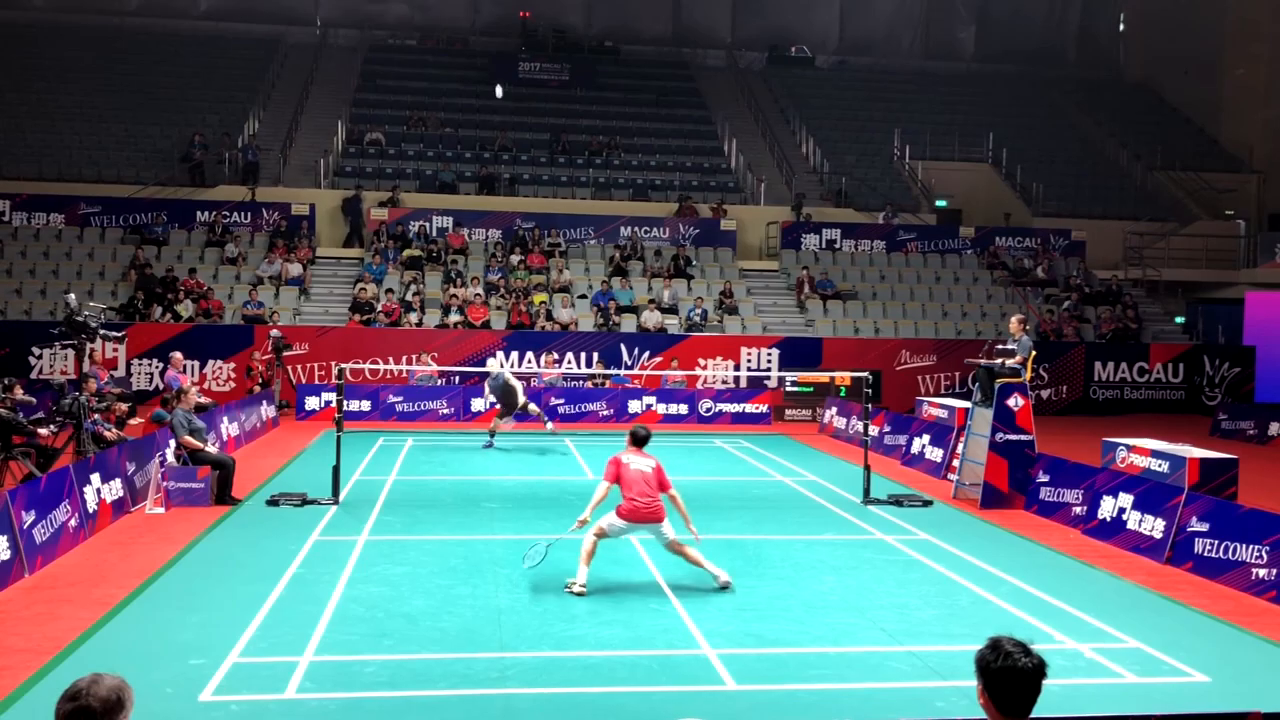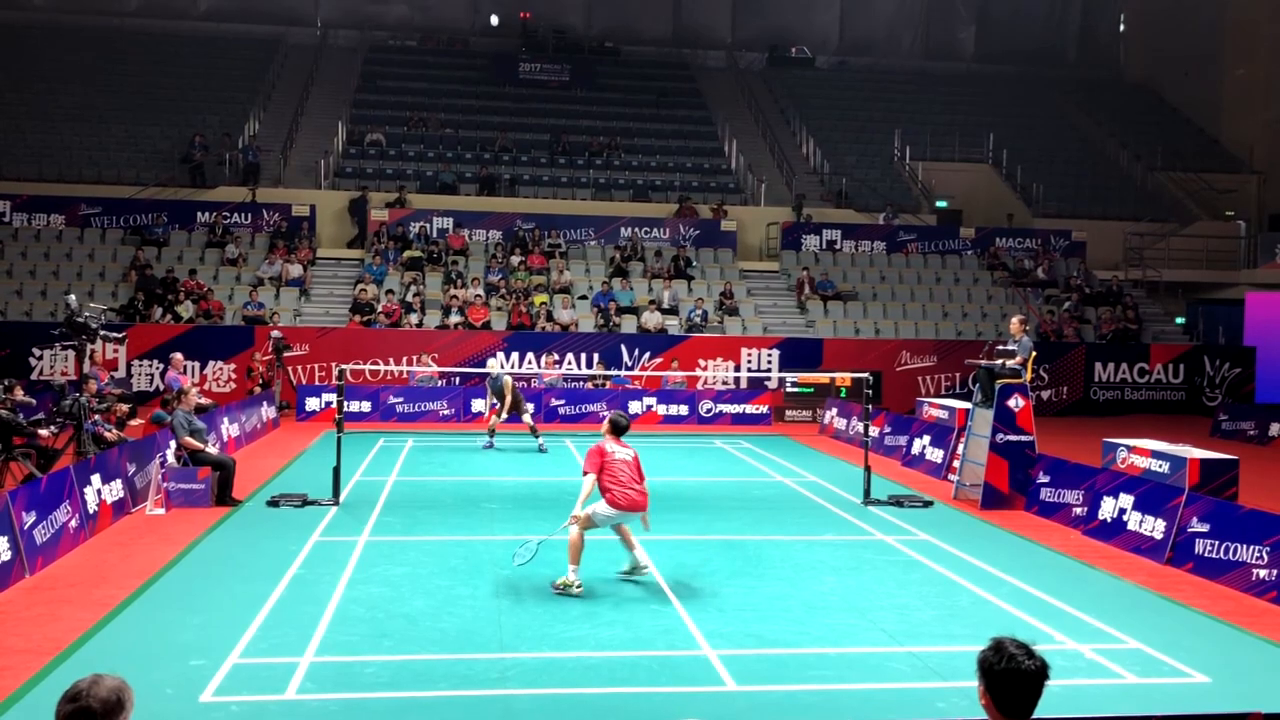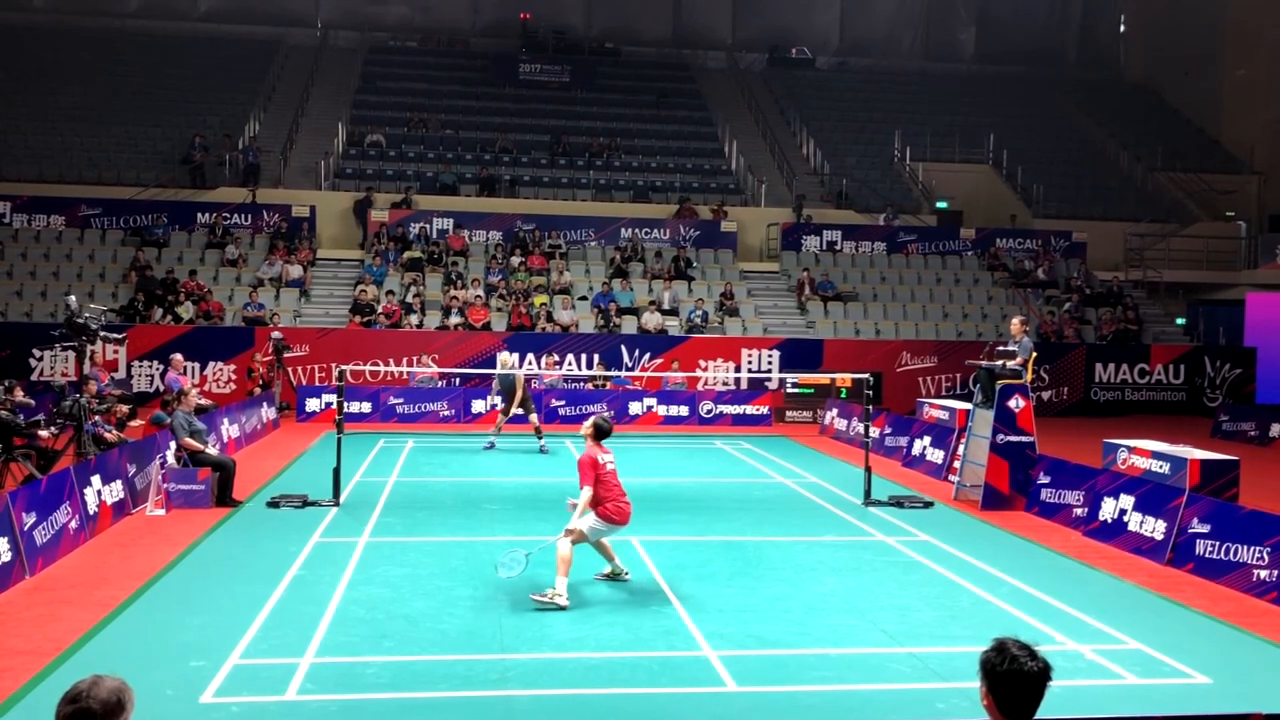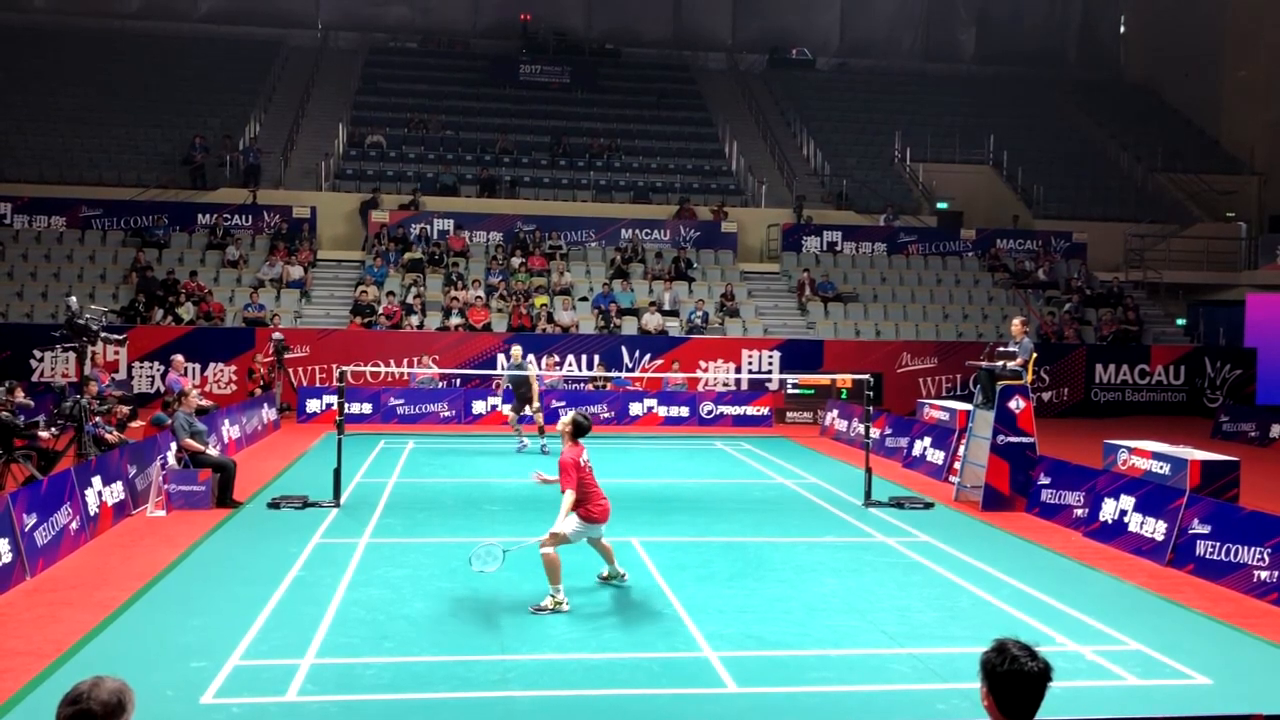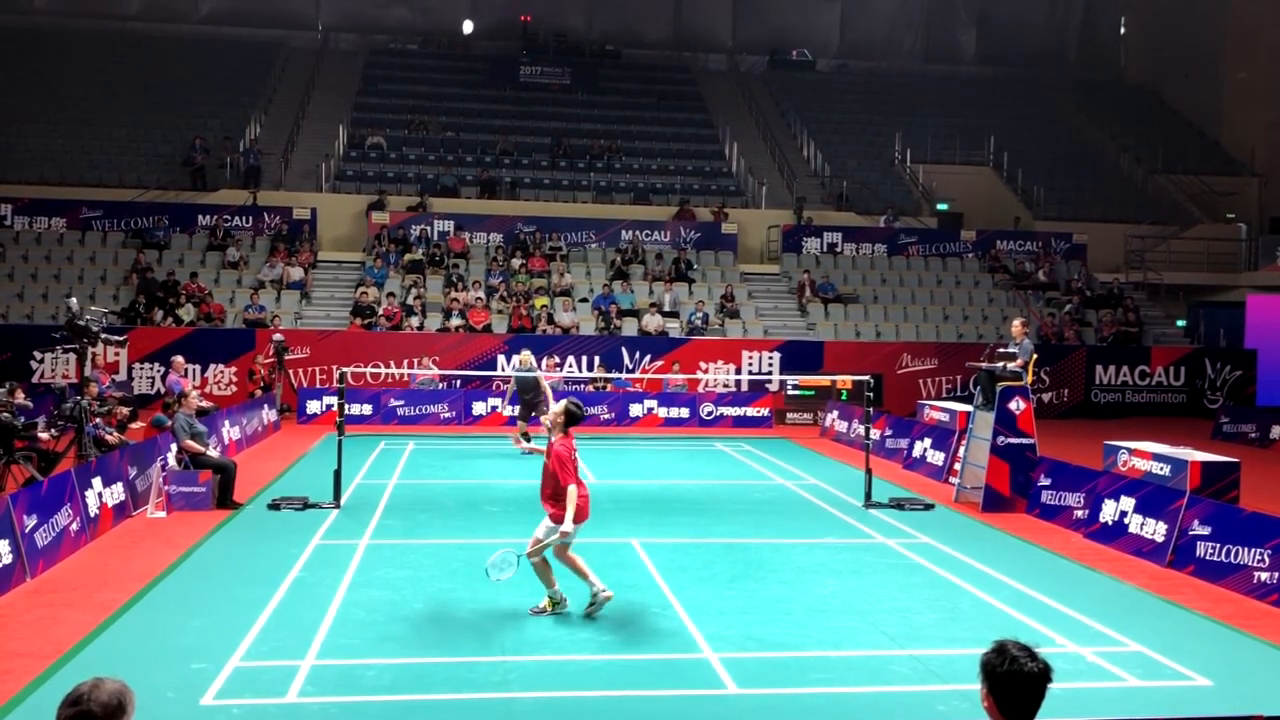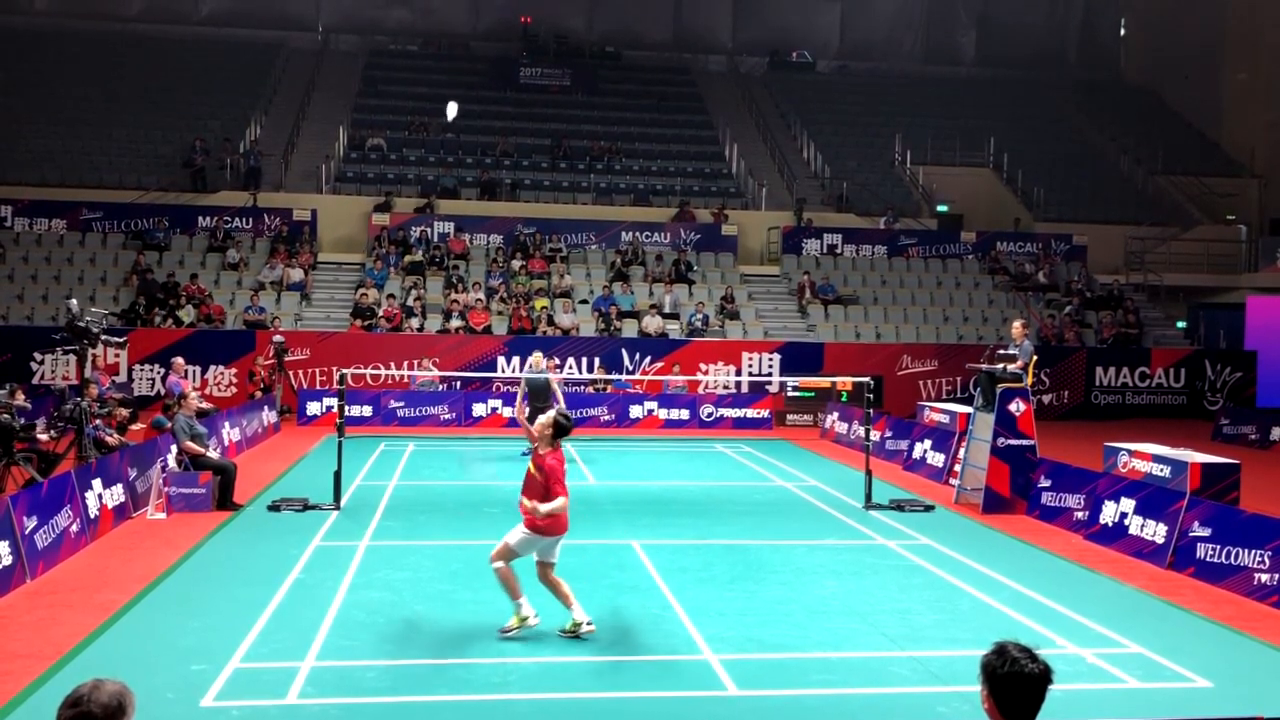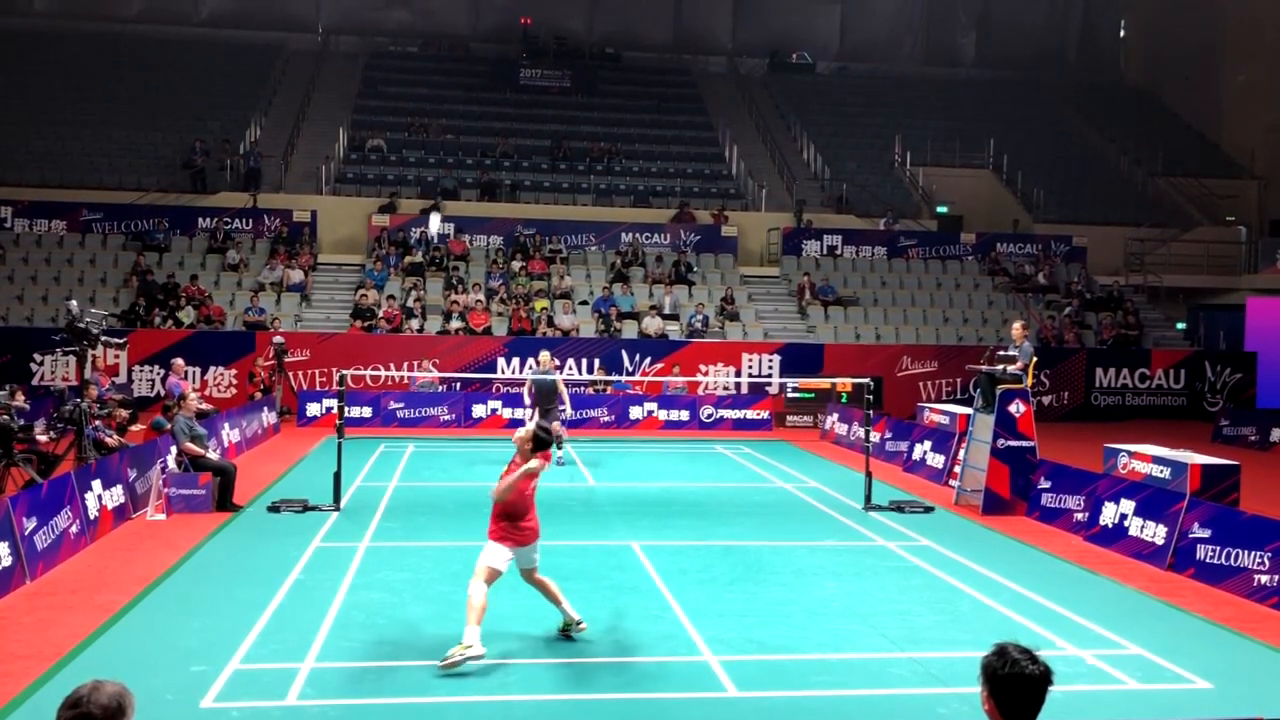
dt=0.7s
person 1, frame 1
left shoulder: (618, 459)
right shoulder: (654, 462)
left elbow: (605, 486)
right elbow: (672, 494)
left wrist: (588, 511)
right wrist: (688, 522)
left hip: (629, 513)
right hip: (656, 514)
left knee: (593, 534)
right knee: (675, 546)
left ankle: (580, 582)
right ankle: (718, 574)
person 1, frame 2
left shoulder: (598, 448)
right shoulder: (630, 451)
left elbow: (590, 479)
left wrist: (578, 507)
right wrist: (644, 514)
left hip: (619, 502)
right hip: (640, 503)
left knee: (577, 526)
right knee: (616, 521)
left ankle: (572, 581)
right ankle: (639, 563)
person 1, frame 3
left shoulder: (587, 457)
right shoulder: (606, 453)
left elbow: (588, 492)
left wrist: (574, 520)
right wrist: (581, 504)
left hip: (609, 514)
right hip: (623, 511)
left knee: (565, 540)
right knee: (590, 533)
left ankle: (559, 593)
right ankle: (618, 570)
person 1, frame 4
left shoulder: (567, 457)
right shoulder: (578, 448)
left elbow: (570, 493)
left wrist: (558, 523)
right wrist: (552, 479)
left hip: (589, 513)
right hip: (600, 507)
left knee: (547, 544)
right knee: (595, 538)
left ankle: (558, 599)
right ankle: (615, 572)
person 1, frame 5
left shoulder: (560, 449)
right shoulder: (563, 437)
left elbow: (571, 487)
left wrist: (568, 521)
right wrist: (529, 446)
left hip: (564, 511)
right hip: (577, 507)
left knee: (534, 551)
right knee: (561, 552)
left ankle: (555, 599)
right ankle: (598, 589)
person 1, frame 6
left shoulder: (551, 463)
right shoulder: (545, 446)
left elbow: (563, 502)
right elbow: (536, 441)
left wrist: (544, 510)
right wrist: (524, 423)
left hip: (540, 524)
right hip: (553, 524)
left knee: (498, 559)
right knee: (546, 575)
left ankle: (524, 613)
right ankle: (581, 619)
person 1, frame 7
left shoulder: (519, 473)
right shoulder: (540, 456)
left elbow: (497, 495)
left wrist: (522, 472)
left hip: (506, 536)
right hip: (528, 531)
left knee: (479, 584)
right knee: (532, 576)
left ankle: (470, 643)
right ankle: (572, 619)
